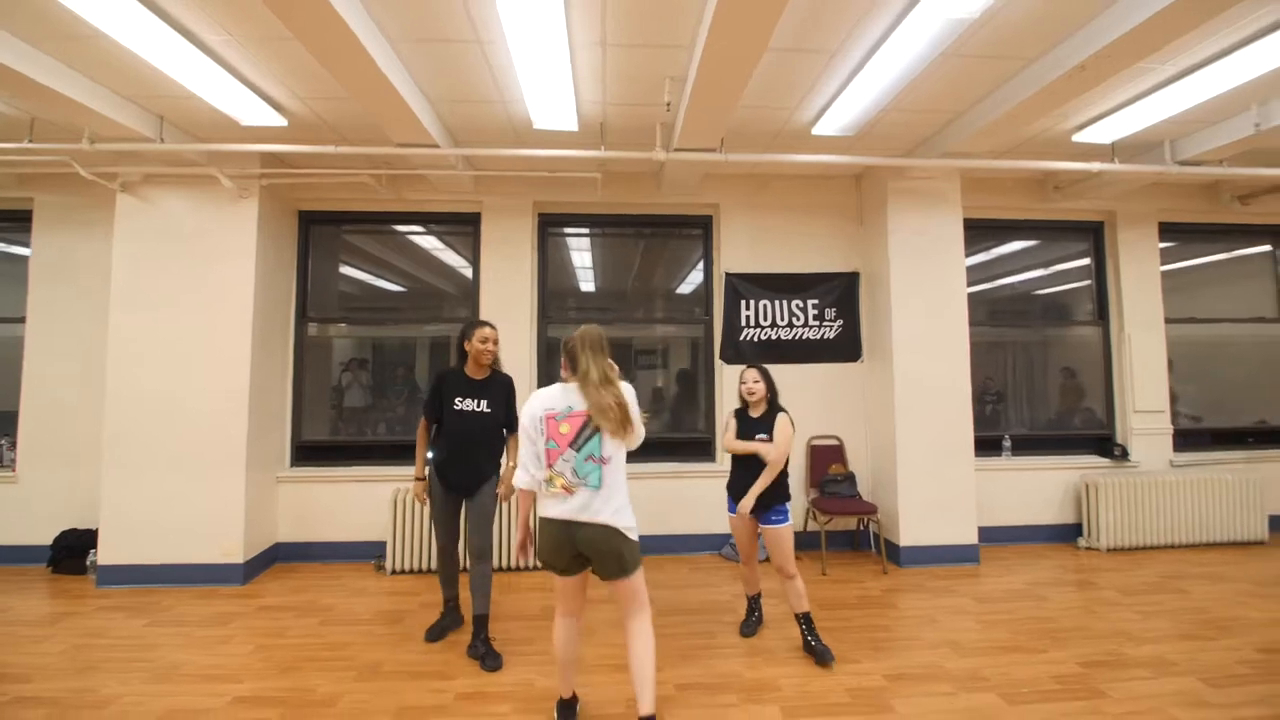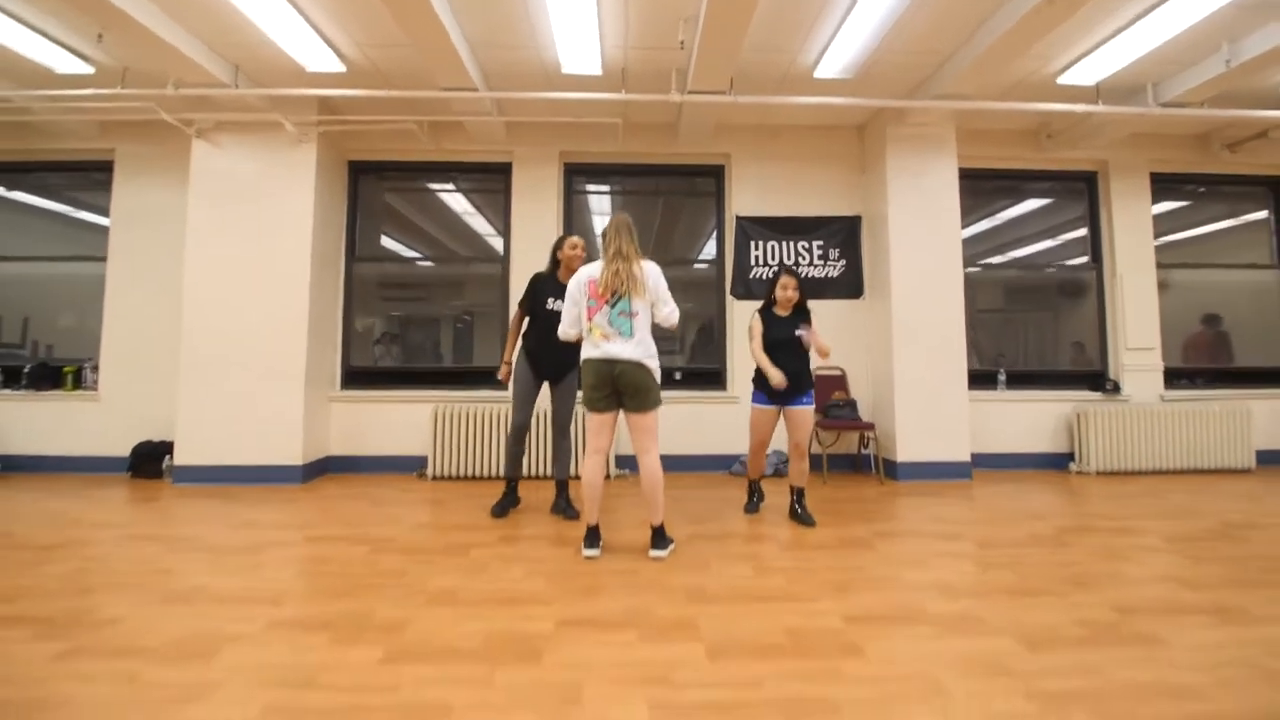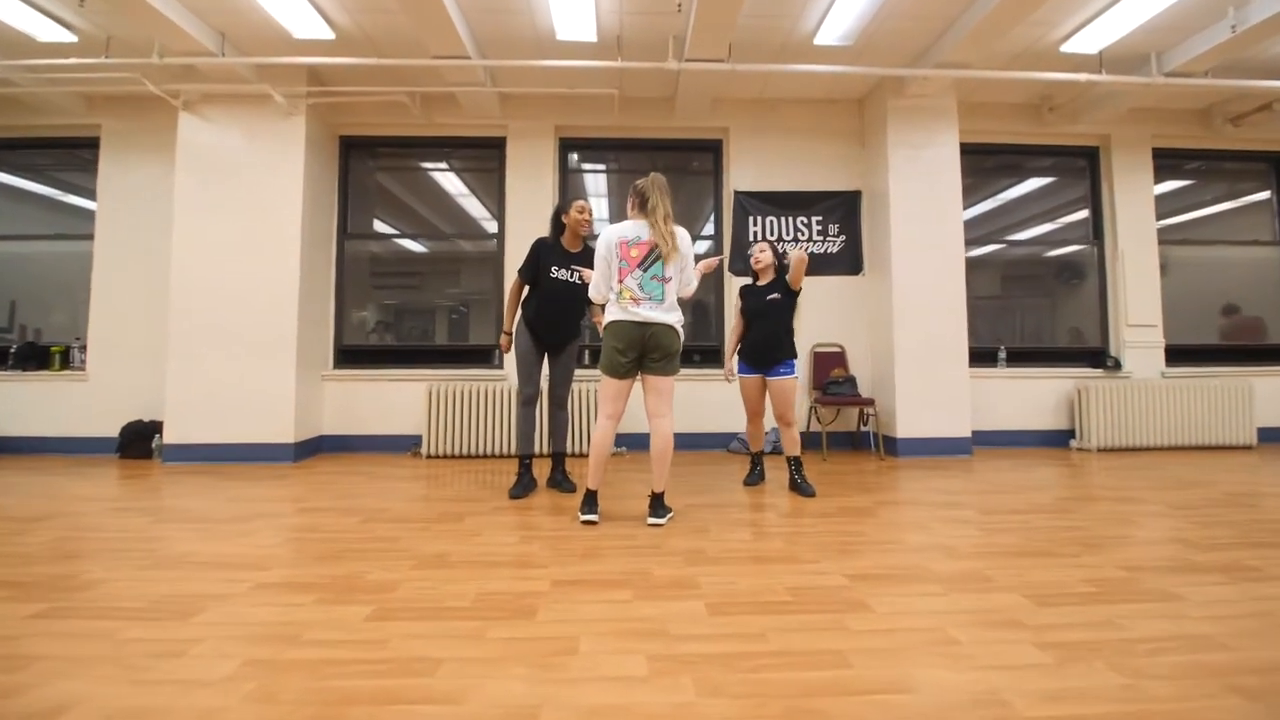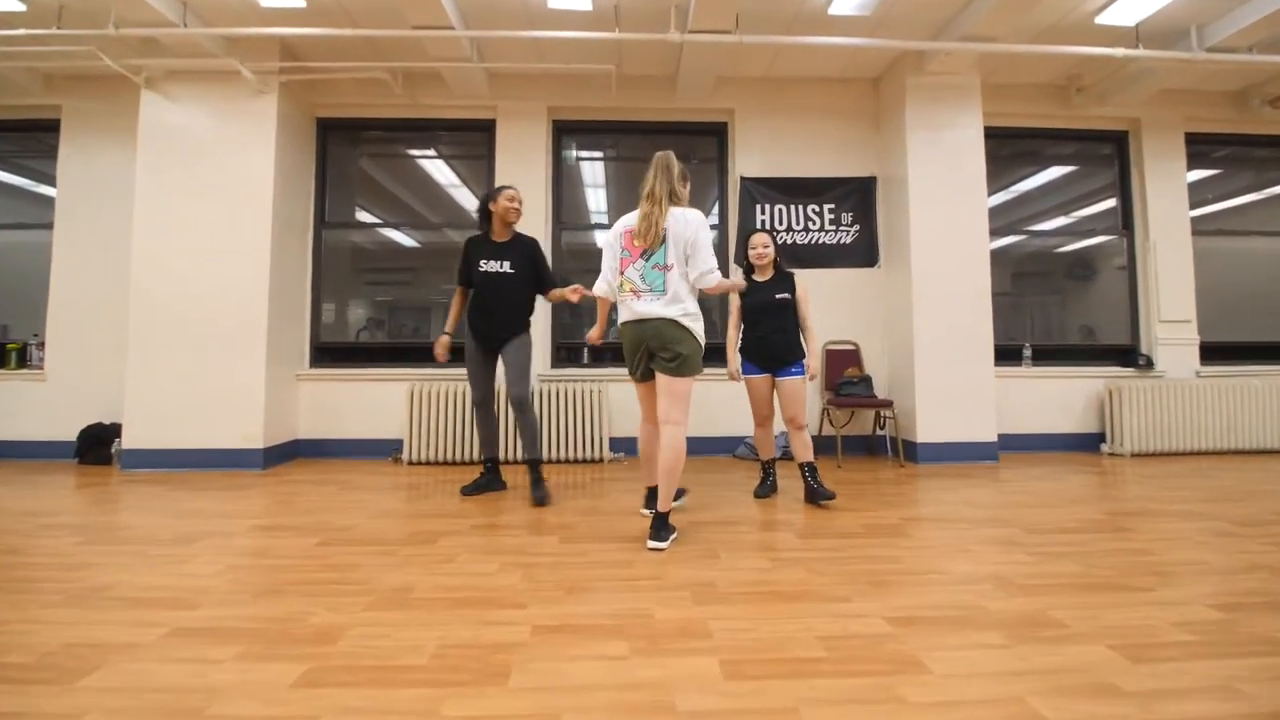
dt=1s
person 1, frame 1
left shoulder: (539, 401)
right shoulder: (621, 396)
left elbow: (527, 476)
right elbow: (633, 439)
left wrist: (523, 528)
left hip: (556, 524)
right hip: (608, 522)
left knee: (568, 613)
right knee: (637, 614)
person 1, frame 2
left shoulder: (583, 275)
right shoulder: (648, 270)
left elbow: (568, 331)
right elbow: (669, 319)
left hip: (597, 366)
right hip: (638, 366)
left knee: (595, 451)
right knee: (647, 451)
left ankle: (591, 535)
right ankle: (658, 536)
person 1, frame 3
left shoulder: (611, 234)
right shoulder: (679, 237)
left elbow: (599, 294)
right elbow: (685, 290)
left wrist: (593, 279)
right wrist: (701, 269)
left hip: (621, 328)
right hip: (663, 330)
left knee: (608, 415)
right knee: (660, 416)
left ankle: (590, 501)
right ankle: (658, 503)
person 1, frame 4
left shoulder: (623, 225)
right shoulder: (690, 219)
left elbow: (606, 287)
right elbow: (708, 281)
left wrist: (599, 325)
right wrist: (734, 284)
left hip: (634, 327)
right hip: (676, 327)
left knee: (651, 419)
right knee: (672, 423)
left ankle: (655, 494)
right ankle: (660, 522)
person 2, frame 1
left shoulder: (503, 384)
right shoulder: (445, 380)
left elbow: (512, 431)
right elbow: (425, 426)
left wrist: (511, 468)
right wrist: (419, 474)
left hip: (485, 478)
right hip: (444, 475)
left knee: (480, 552)
right knee: (445, 547)
left ankle: (480, 637)
right ankle: (451, 610)
person 2, frame 2
right shoulder: (541, 281)
right elbow: (518, 318)
right wrist: (507, 360)
left hip: (566, 367)
right hip: (530, 360)
left knee: (562, 429)
right knee: (519, 424)
left ankle: (562, 496)
right ankle: (511, 490)
person 2, frame 3
left shoulder: (592, 258)
right shoulder: (543, 248)
right elbow: (518, 285)
left wrist: (601, 319)
right wrist: (507, 329)
left hip: (567, 337)
right hip: (531, 331)
left knee: (559, 400)
right knee: (528, 396)
left ankle: (558, 470)
right ankle: (525, 472)
person 2, frame 4
left shoulder: (528, 247)
right shoulder: (474, 245)
left elbow: (547, 290)
right elbow: (462, 291)
left wrist: (566, 293)
right wrist: (447, 332)
left hip: (515, 334)
right hip: (478, 335)
left knee: (520, 399)
right knee: (482, 402)
left ankle: (536, 475)
right ankle: (491, 473)
person 3, frame 1
left shoulder: (780, 418)
right shoulder: (736, 416)
left elbow: (776, 464)
right elbow: (728, 444)
left wrist: (752, 496)
right wrist: (758, 447)
left hip: (772, 501)
right hip: (738, 497)
left knee: (787, 569)
right knee: (746, 559)
left ankle: (809, 633)
right ankle: (754, 610)
person 3, frame 2
left shoulder: (806, 317)
right shoulder: (761, 317)
left elbow: (824, 352)
right elbow: (756, 349)
left wrist: (815, 341)
right wrist: (771, 371)
left hip: (800, 391)
right hip: (767, 390)
left knee: (800, 449)
right knee: (757, 446)
left ankle: (798, 503)
right ankle: (754, 491)
person 3, frame 3
left shoulder: (787, 284)
right shoulder: (745, 291)
left elbow: (801, 257)
right elbow: (737, 328)
left wrist: (790, 257)
right wrist: (728, 358)
left hip: (781, 360)
right hip: (750, 361)
left knee: (786, 418)
right knee: (753, 417)
left ankle: (796, 474)
right ankle: (756, 466)
person 3, frame 4
left shoulder: (790, 281)
right shoulder: (741, 287)
left elbow: (804, 321)
right elbow: (734, 325)
left wrist: (812, 354)
right wrist: (732, 358)
left hip: (790, 360)
right hip: (755, 361)
left knee: (797, 421)
right knee: (762, 420)
left ankle: (811, 482)
right ankle: (768, 476)
